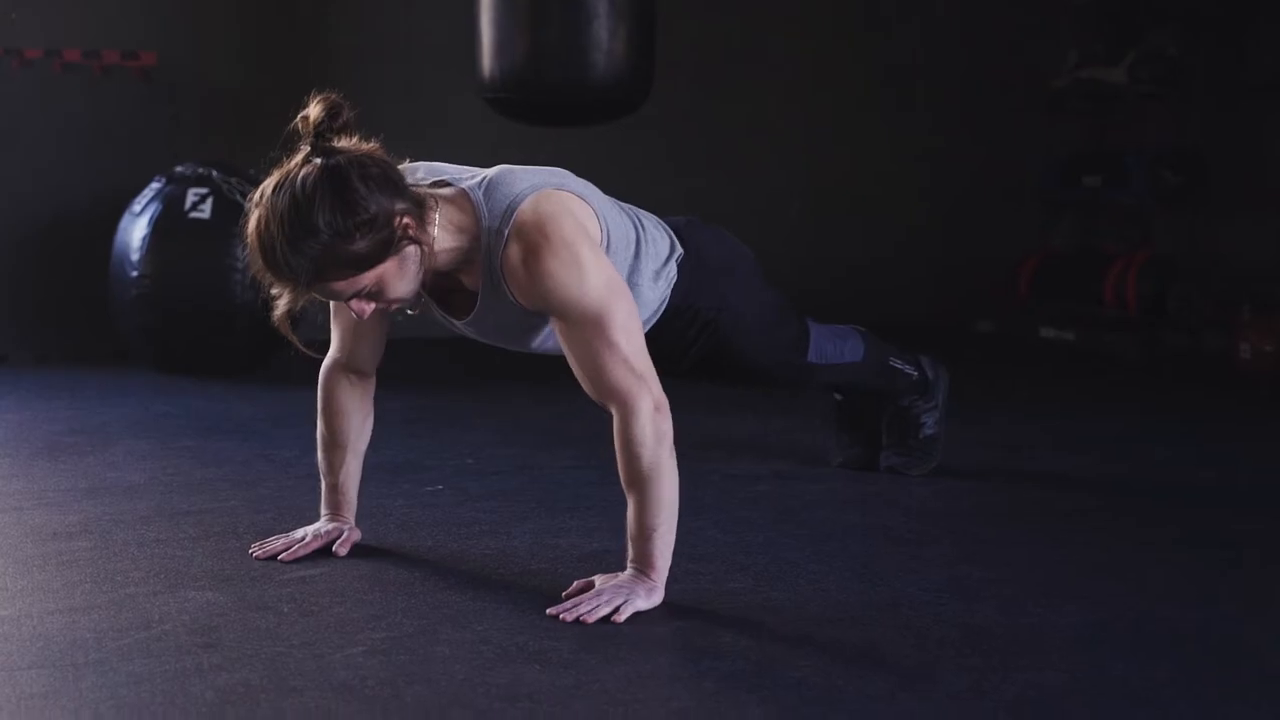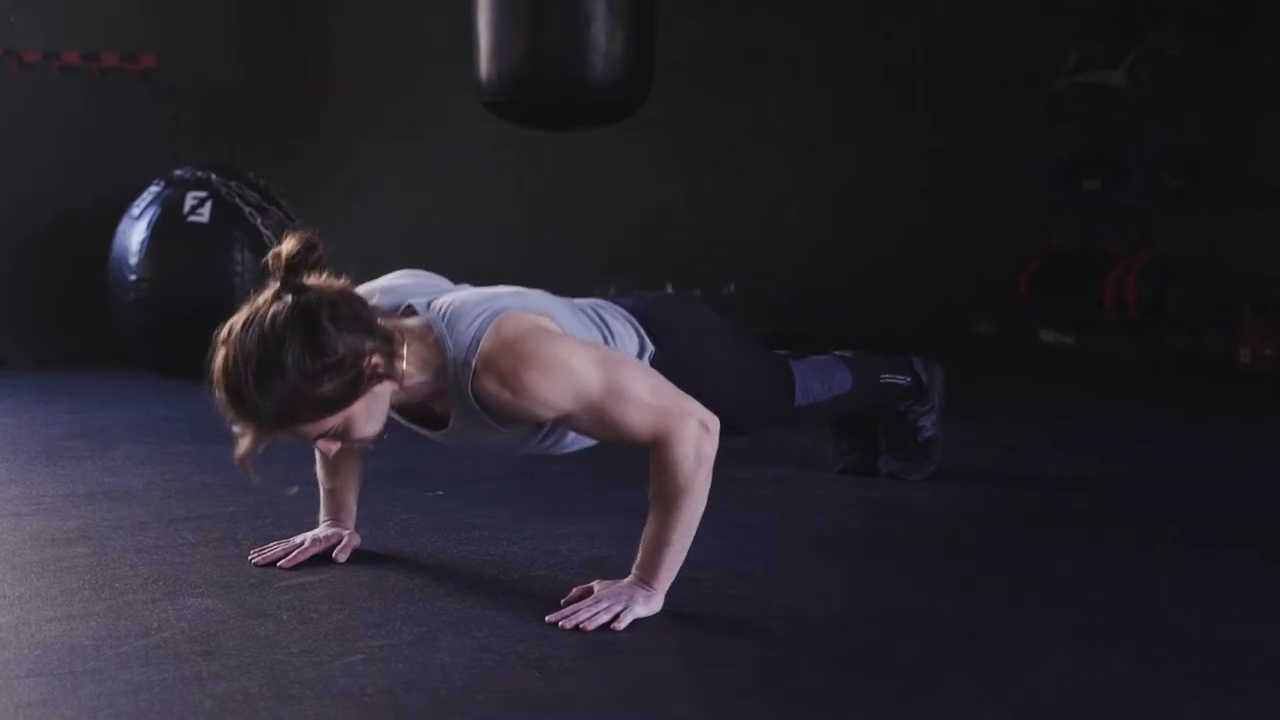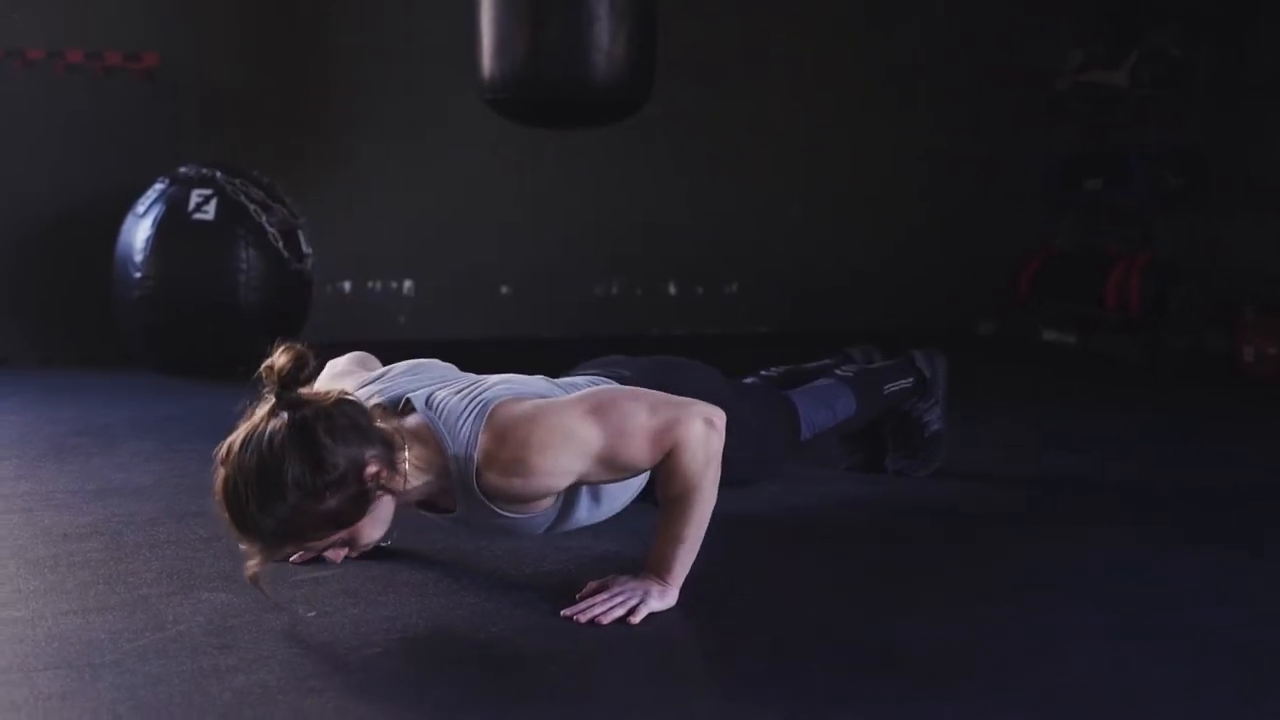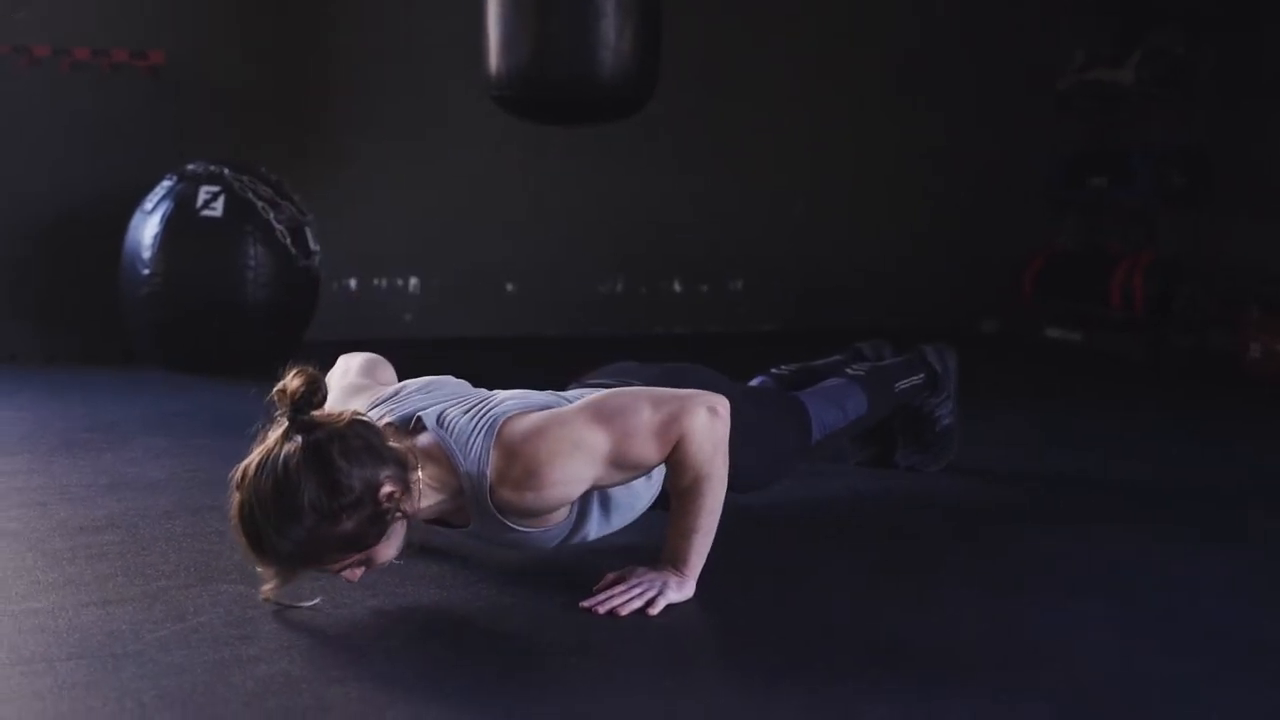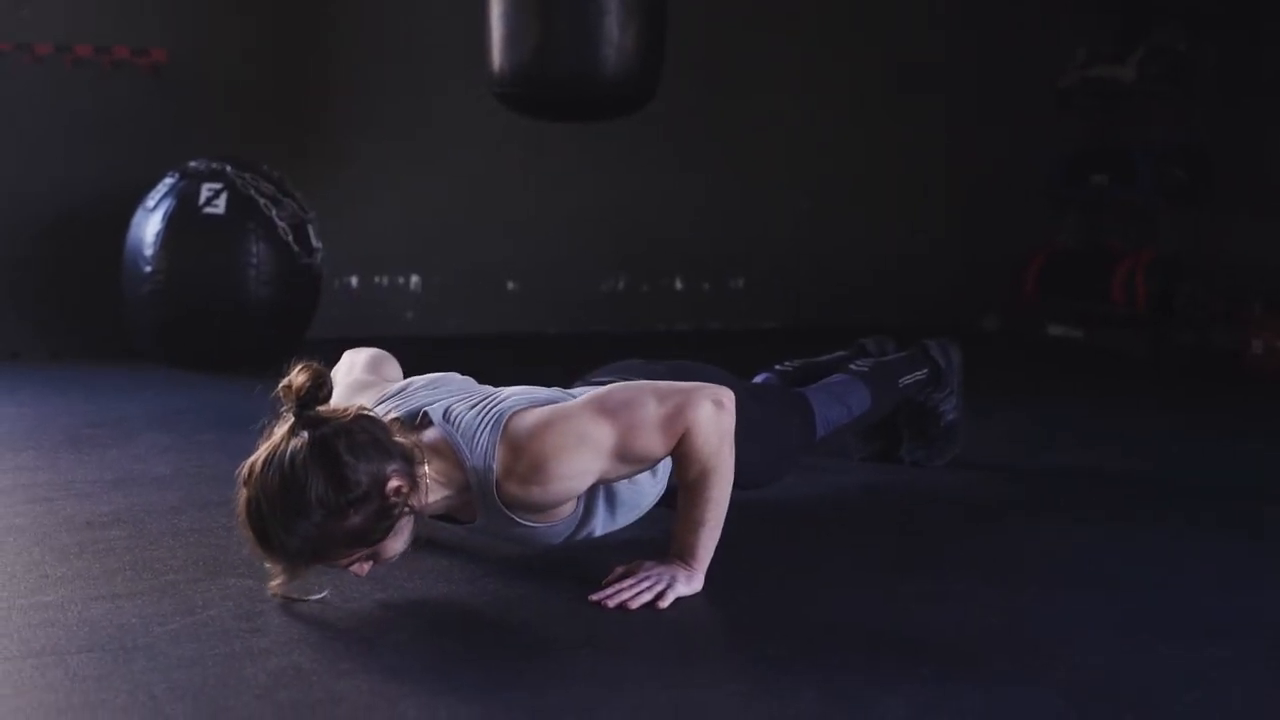
dt=0.7s
person 1, frame 1
left shoulder: (539, 242)
right shoulder: (375, 227)
left elbow: (640, 405)
right elbow: (348, 371)
left wrist: (648, 576)
right wrist: (337, 513)
left hip: (690, 284)
right hip: (626, 297)
left knee: (797, 355)
right knee: (795, 364)
left ankle: (912, 381)
right ankle: (861, 409)
person 1, frame 2
left shoulder: (506, 363)
right shoulder: (351, 328)
left elbow: (691, 431)
left wrist: (648, 586)
right wrist: (337, 518)
left hip: (663, 350)
right hip: (598, 341)
left knee: (784, 389)
right knee: (787, 392)
left ankle: (905, 385)
right ankle: (860, 399)
person 1, frame 3
left shoulder: (507, 454)
right shoulder: (345, 409)
left elbow: (699, 427)
left wrist: (663, 581)
right wrist: (343, 525)
left hip: (674, 413)
right hip: (595, 391)
left knee: (789, 419)
right knee: (776, 402)
left ankle: (908, 380)
right ankle: (843, 368)
person 1, frame 4
left shoulder: (522, 472)
right shoulder: (357, 421)
left elbow: (702, 416)
right elbow: (360, 361)
left wrist: (680, 572)
right wrist: (356, 530)
left hip: (688, 424)
right hip: (607, 403)
left knee: (801, 422)
right knee: (769, 394)
left ankle: (917, 376)
right ankle: (854, 362)
person 1, frame 5
left shoulder: (530, 466)
right shoulder: (362, 419)
left elbow: (707, 407)
right elbow: (367, 356)
left wrist: (689, 565)
right wrist: (366, 517)
left hip: (687, 418)
right hip: (610, 399)
left knee: (804, 415)
right knee: (776, 392)
left ankle: (919, 372)
right ankle: (861, 359)
